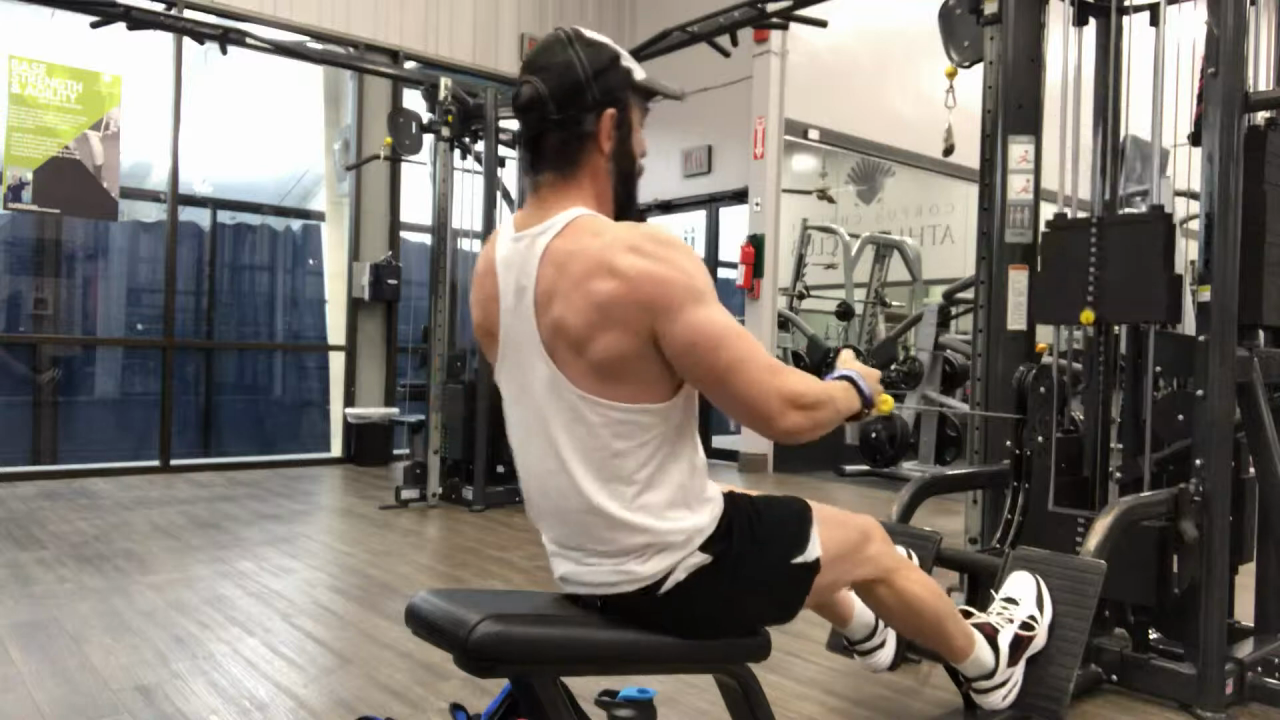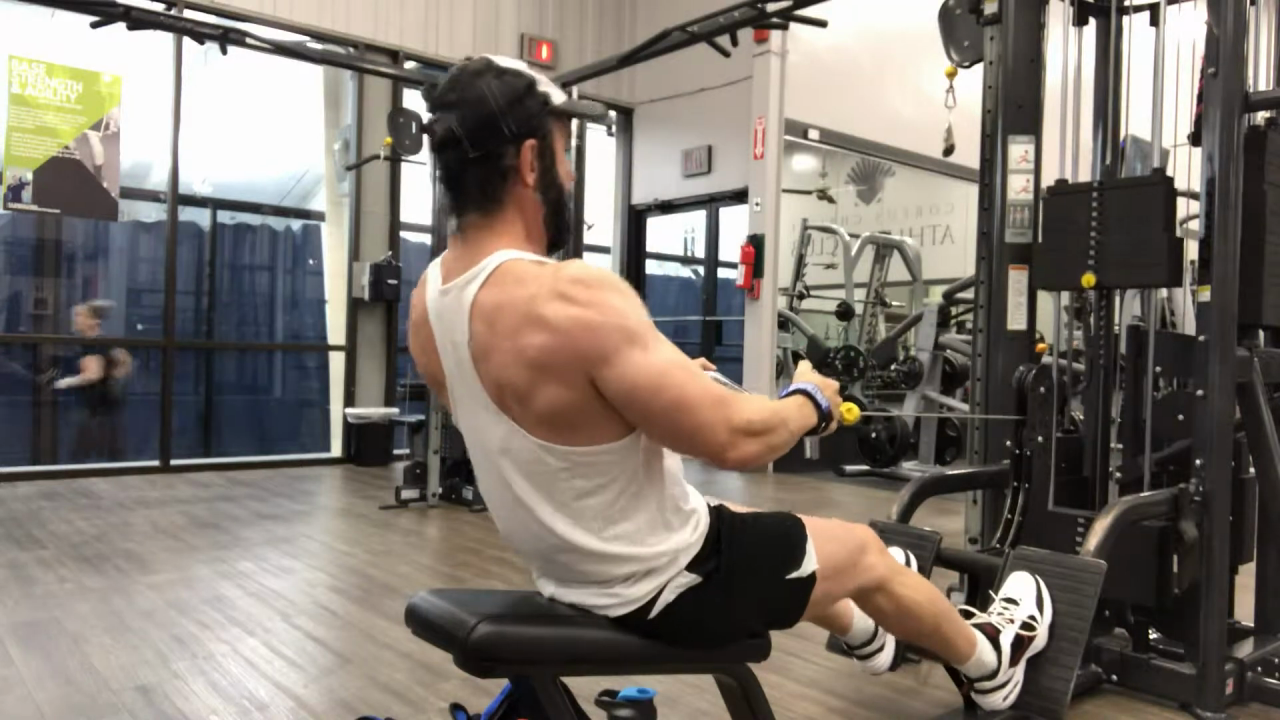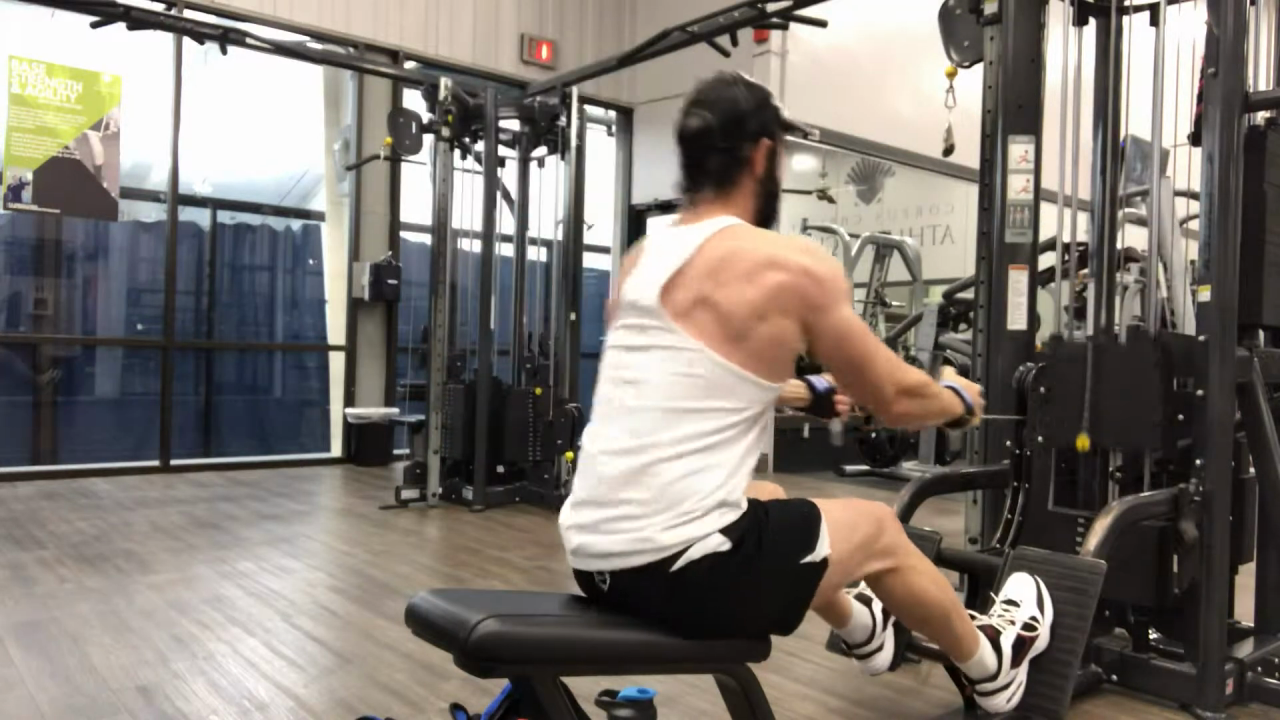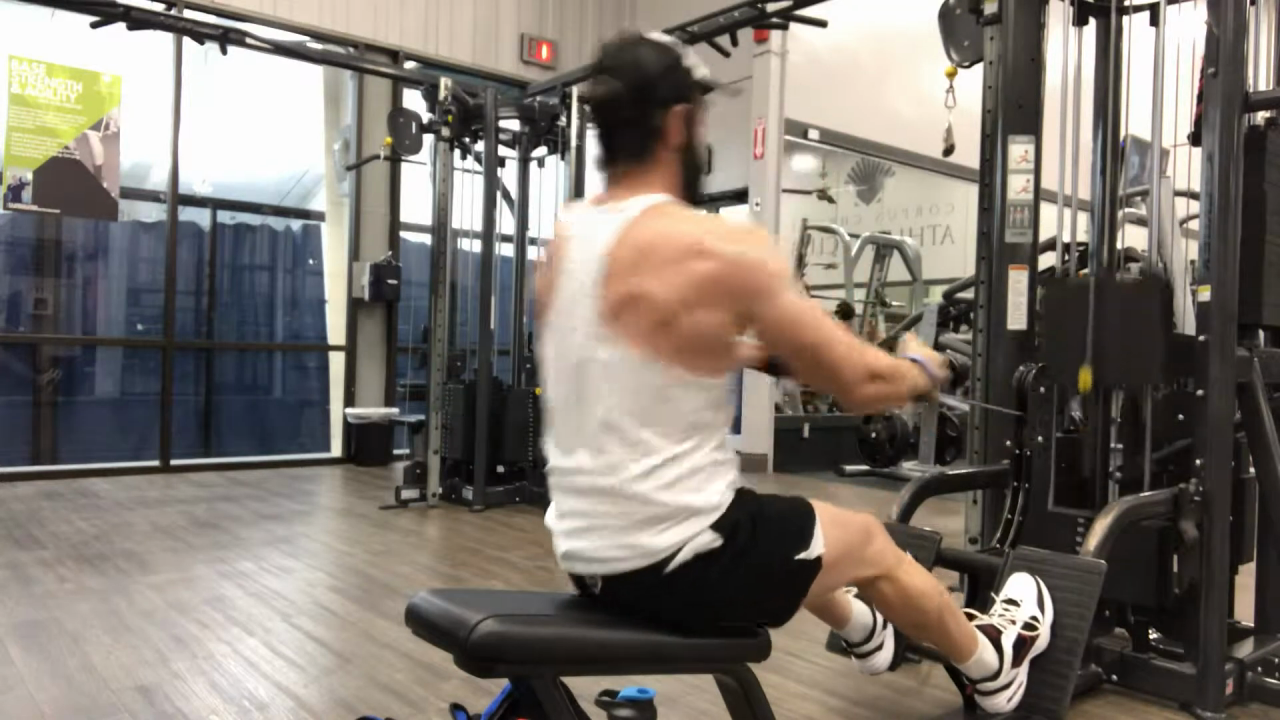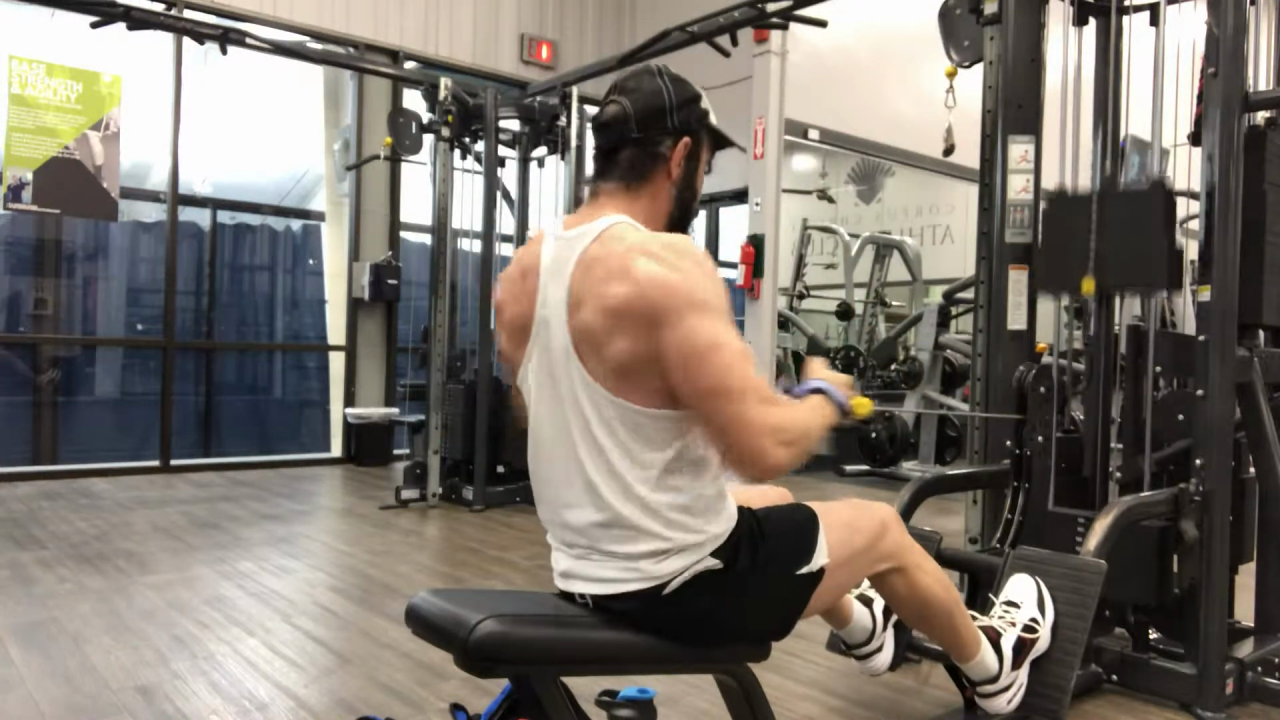
dt=0.7s
person 1, frame 1
left shoulder: (493, 261)
right shoulder: (636, 260)
right elbow: (785, 412)
right wrist: (854, 385)
left hip: (582, 566)
right hip: (668, 572)
left knee: (779, 520)
right knee: (865, 542)
left ankle: (865, 630)
right ankle: (988, 663)
person 1, frame 2
left shoulder: (431, 299)
right shoulder: (571, 302)
right elbow: (734, 438)
left wrist: (671, 380)
right wrist: (810, 401)
left hip: (573, 576)
right hip: (659, 589)
left knee: (755, 523)
right knee: (860, 549)
left ankle: (863, 631)
right ankle: (988, 660)
person 1, frame 3
left shoulder: (640, 257)
right shoulder: (788, 265)
right elbow: (895, 398)
left wrist: (807, 392)
right wrist: (958, 400)
left hip: (594, 557)
right hip: (681, 566)
left knee: (767, 501)
right knee: (876, 529)
left ankle: (862, 627)
right ankle: (991, 667)
person 1, frame 4
left shoulder: (565, 240)
right shoulder: (714, 248)
right elbow: (866, 381)
left wrist: (752, 348)
right wrist: (922, 366)
left hip: (588, 557)
right hip: (672, 566)
left knee: (786, 522)
right knee: (865, 537)
left ankle: (863, 632)
person 1, frame 5
left shoulder: (523, 270)
right shoulder: (664, 267)
right elbow: (767, 451)
right wrist: (823, 396)
left hip: (587, 577)
right hip: (681, 584)
left knee: (774, 505)
right knee: (877, 526)
left ankle: (865, 629)
